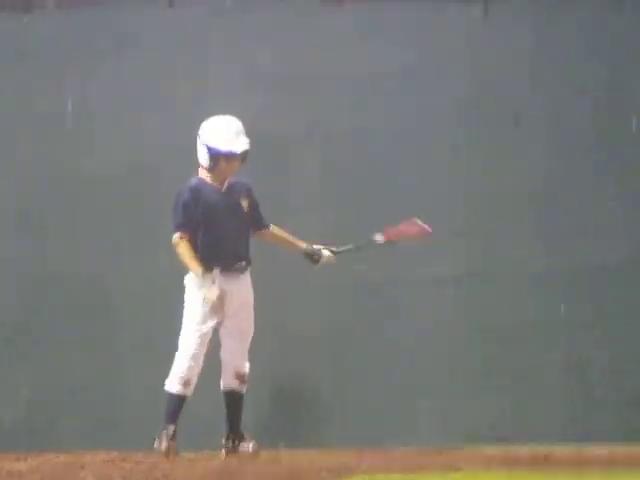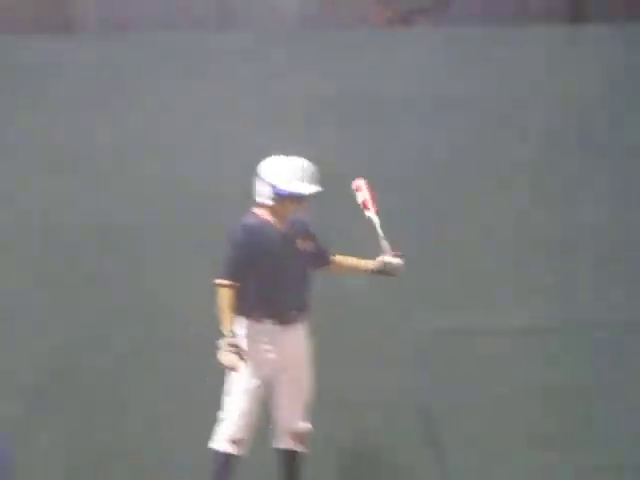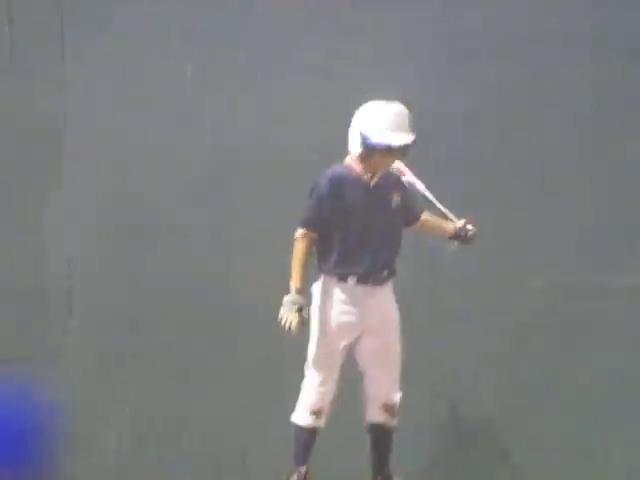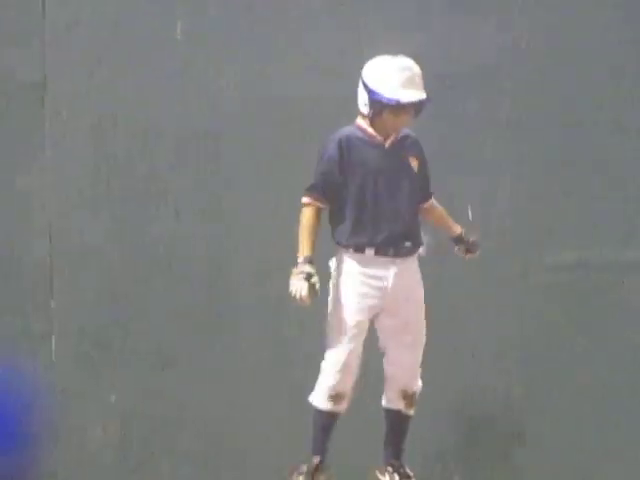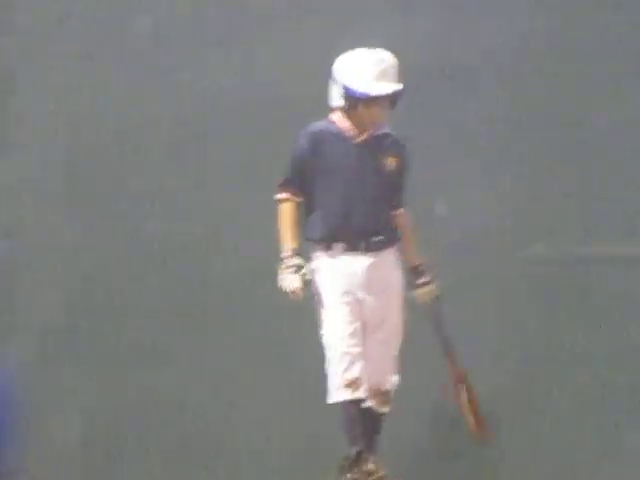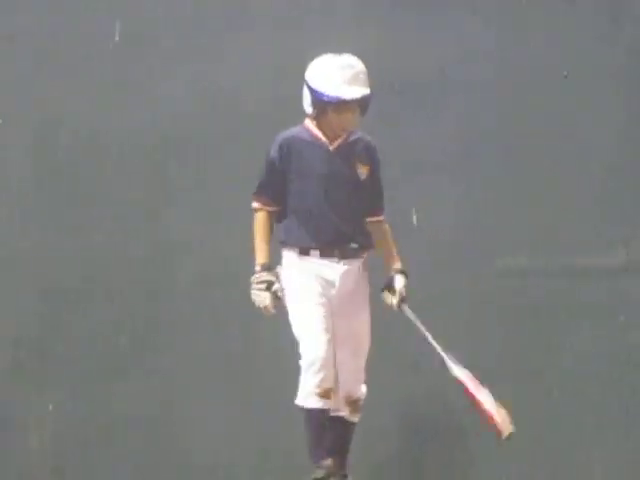
dt=0.2s
person 1, frame 1
left shoulder: (242, 190)
right shoulder: (193, 190)
left elbow: (262, 229)
right elbow: (181, 240)
left wrist: (306, 249)
right wrist: (203, 280)
left hip: (239, 282)
right hip: (206, 281)
left knee: (237, 360)
right knee: (190, 355)
left ankle: (234, 435)
right ankle: (168, 432)
person 1, frame 2
left shoulder: (300, 231)
right shoulder: (248, 231)
left elbow: (327, 262)
right elbow: (226, 285)
left wrist: (375, 266)
right wrist: (229, 336)
left hip: (295, 334)
right hip: (256, 334)
left knee: (294, 419)
right knee: (238, 414)
person 1, frame 3
left shoulder: (394, 183)
right shoulder: (334, 182)
left elbow: (413, 217)
right elbow: (305, 236)
left wrist: (454, 229)
right wrist: (295, 294)
left hip: (381, 296)
right hip: (338, 295)
left knee: (385, 388)
right knee: (319, 384)
person 1, frame 4
left shoulder: (412, 147)
right shoulder: (343, 144)
left elbow: (423, 201)
right elbow: (313, 203)
left wrist: (458, 235)
right wrist: (304, 262)
left hip: (405, 269)
right hip: (356, 268)
left knee: (405, 369)
right knee: (339, 366)
person 1, frame 5
left shoulder: (393, 145)
right shoulder: (316, 139)
left elbow: (397, 211)
right elbow: (289, 199)
left wrist: (418, 268)
right wrist: (290, 257)
left hip: (383, 264)
right hip: (332, 262)
left knee: (382, 365)
right knee: (344, 355)
person 1, frame 6
left shoulder: (365, 150)
right shoulder: (289, 146)
left elbow: (374, 219)
right elbow: (263, 209)
left wrist: (396, 270)
right wrist: (261, 269)
left hip: (351, 271)
right hip: (303, 268)
left knee: (351, 374)
right knee: (317, 357)
